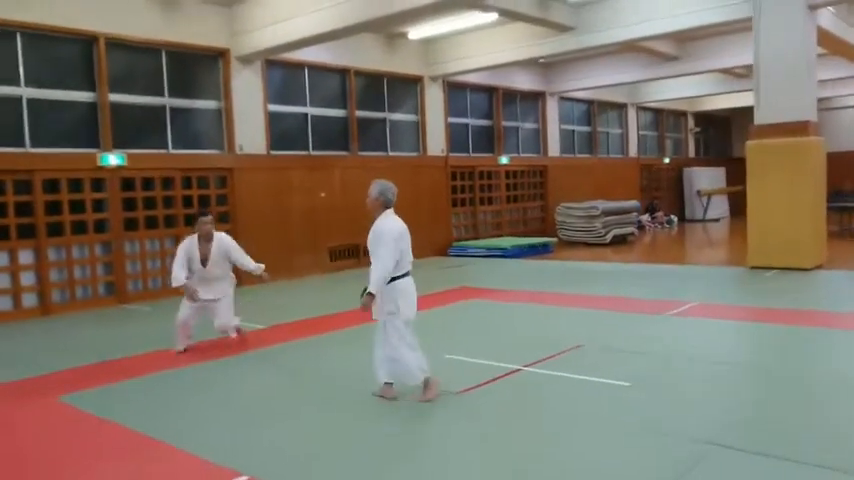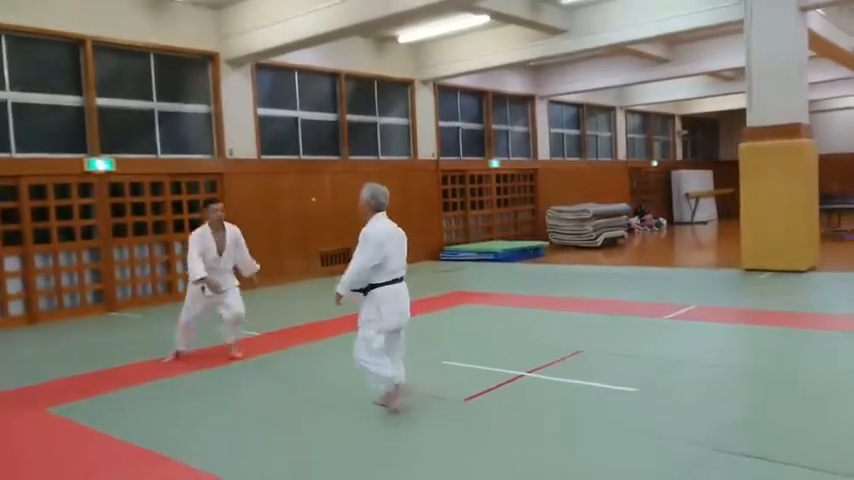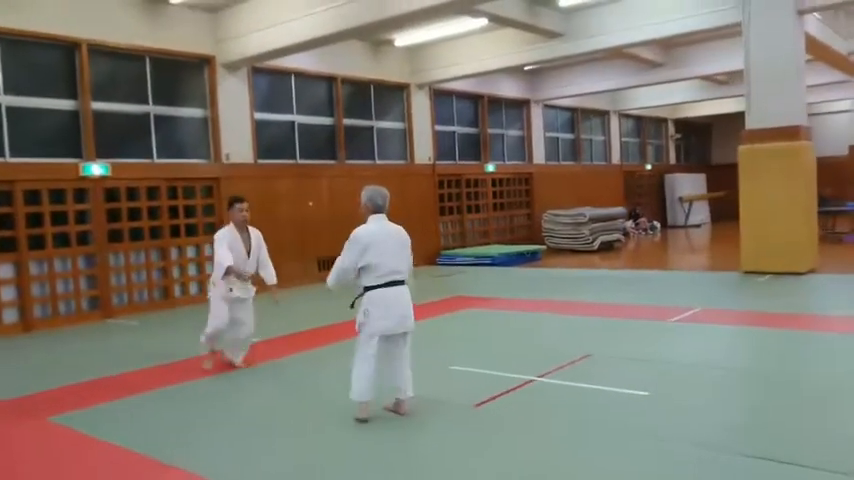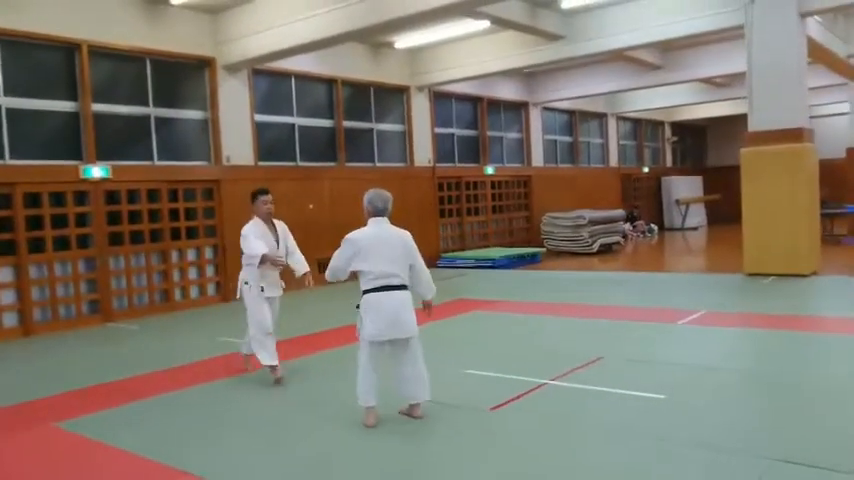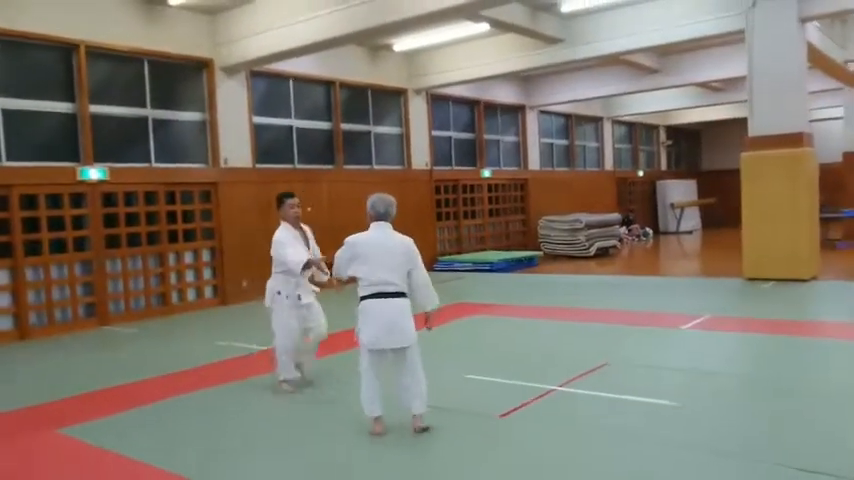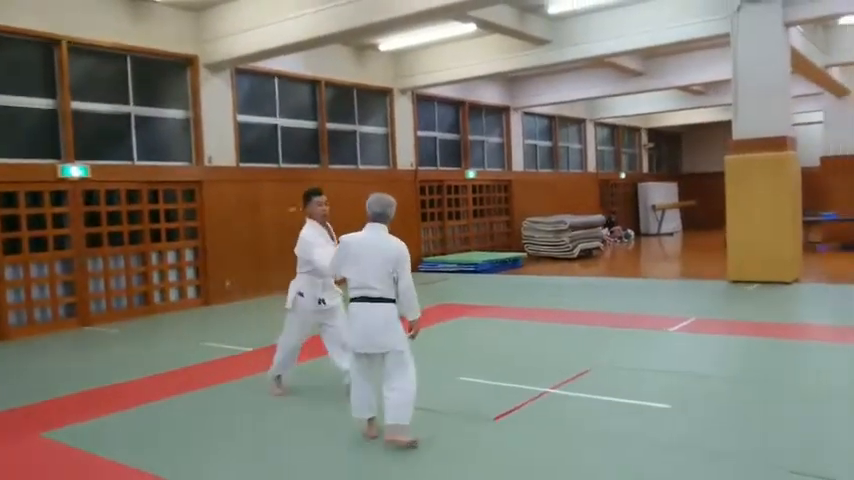
dt=0.2s
person 1, frame 1
left shoulder: (387, 227)
right shoulder: (385, 223)
left elbow: (384, 264)
left wrist: (370, 293)
left hip: (394, 292)
right hip: (392, 290)
left knee: (401, 342)
right knee: (385, 340)
left ankle: (428, 382)
right ankle: (388, 386)
person 1, frame 2
left shoulder: (373, 231)
right shoulder: (395, 229)
left elbow: (359, 267)
left wrist: (341, 290)
left hip: (381, 297)
right hip: (397, 292)
left knee: (366, 350)
right knee: (392, 348)
left ankle: (395, 387)
right ankle: (391, 393)
person 1, frame 3
left shoulder: (362, 233)
right shoulder: (400, 232)
left elbow: (345, 266)
left wrist: (333, 283)
left hip: (376, 300)
right hip: (401, 297)
left knee: (365, 354)
right knee: (399, 353)
left ankle: (363, 406)
right ankle: (401, 401)
person 1, frame 4
left shoulder: (356, 238)
right shoulder: (404, 236)
left elbow: (336, 269)
right elbow: (419, 270)
left wrist: (333, 275)
right wrist: (427, 296)
left hip: (373, 304)
right hip: (401, 301)
left knee: (367, 360)
right knee: (409, 357)
left ankle: (370, 412)
right ankle: (415, 405)
person 1, frame 5
left shoulder: (354, 242)
right shoulder: (406, 243)
left elbow: (339, 270)
right elbow: (419, 279)
right wrist: (429, 307)
left hip: (371, 311)
right hip: (399, 310)
left knee: (370, 369)
right knee: (410, 367)
left ankle: (376, 420)
right ankle: (417, 418)
person 1, frame 6
left shoulder: (348, 242)
right shoulder: (397, 246)
left elbow: (337, 270)
right elbow: (405, 287)
right wrist: (413, 317)
left hip: (358, 314)
right hip: (385, 316)
left knee: (361, 372)
right knee: (401, 373)
left ankle: (370, 424)
right ankle: (396, 429)
person 2, frame 1
left shoulder: (225, 240)
right shoulder: (187, 244)
left elbow: (242, 258)
right elbow: (179, 267)
left wrist: (258, 271)
right wrist: (184, 287)
left hip: (221, 287)
right hip: (198, 287)
left knee: (224, 324)
right knee: (183, 318)
left ankle: (234, 327)
right ankle: (182, 345)
person 2, frame 2
left shoulder: (234, 231)
right shoulder: (198, 235)
left elbow: (242, 255)
right elbow: (194, 261)
left wrist: (250, 272)
right wrist: (207, 280)
left hip: (227, 281)
right hip: (202, 283)
left knee: (236, 313)
right knee: (188, 318)
left ankle: (232, 343)
right ankle: (179, 349)
person 2, frame 3
left shoulder: (256, 235)
right shoulder: (222, 236)
left elbow: (264, 261)
right elbow: (222, 257)
left wrist: (272, 284)
right wrist: (235, 273)
left hip: (244, 287)
right hip: (223, 286)
left knee: (245, 328)
right knee: (219, 324)
left ankle: (233, 357)
right ankle: (211, 349)
person 2, frame 4
left shoulder: (281, 227)
right shoulder: (249, 230)
left elbow: (293, 251)
right elbow: (255, 250)
left wrist: (305, 272)
right wrist: (269, 258)
left hip: (272, 283)
right hip: (253, 284)
left knee: (267, 325)
right knee: (263, 326)
left ankle: (247, 352)
right ankle: (272, 366)
person 2, frame 5
left shoulder: (305, 230)
right shoulder: (281, 236)
left elbow: (314, 255)
right elbow: (293, 258)
left wrist: (325, 276)
right wrist: (312, 263)
left hip: (303, 290)
right hip: (283, 292)
left knee: (318, 330)
right knee: (288, 337)
left ankle: (300, 364)
right ankle: (285, 376)
person 2, frame 6
left shoulder: (327, 228)
right shoulder: (309, 235)
right elbow: (323, 261)
left hip: (327, 293)
right hip: (307, 294)
left knee: (340, 337)
right knee: (293, 339)
left ankle: (352, 380)
right ankle: (277, 375)
